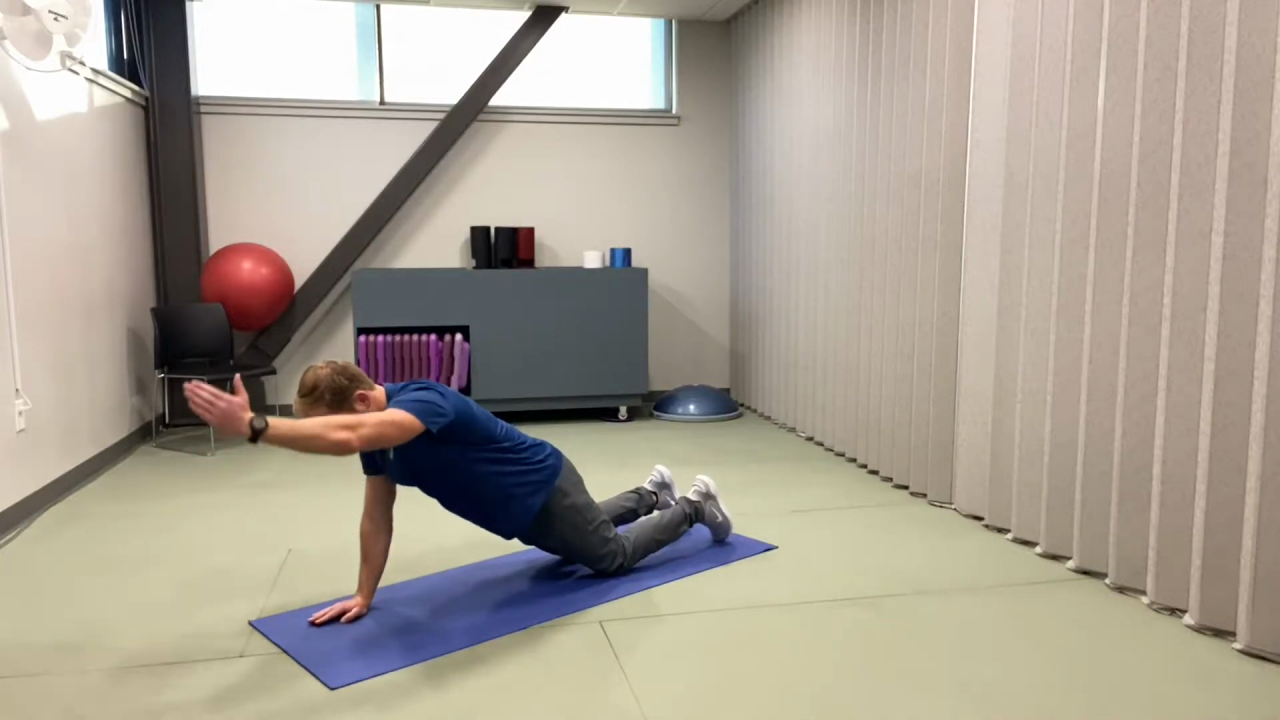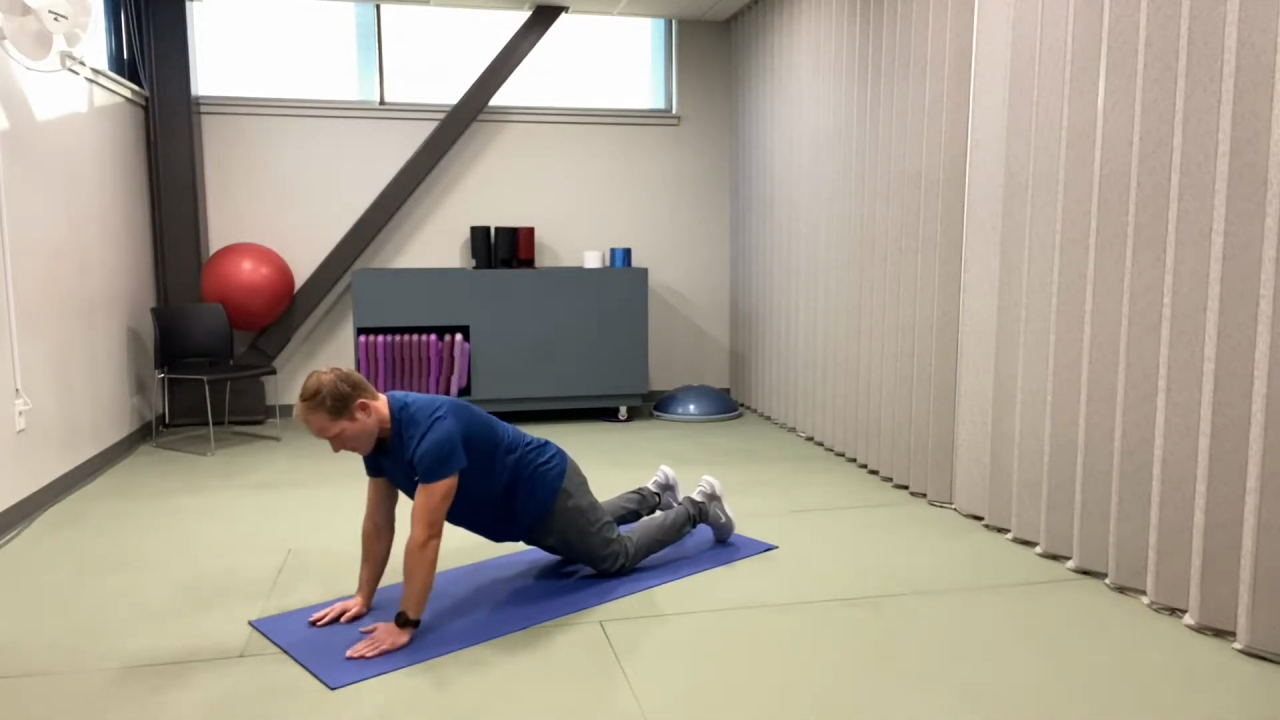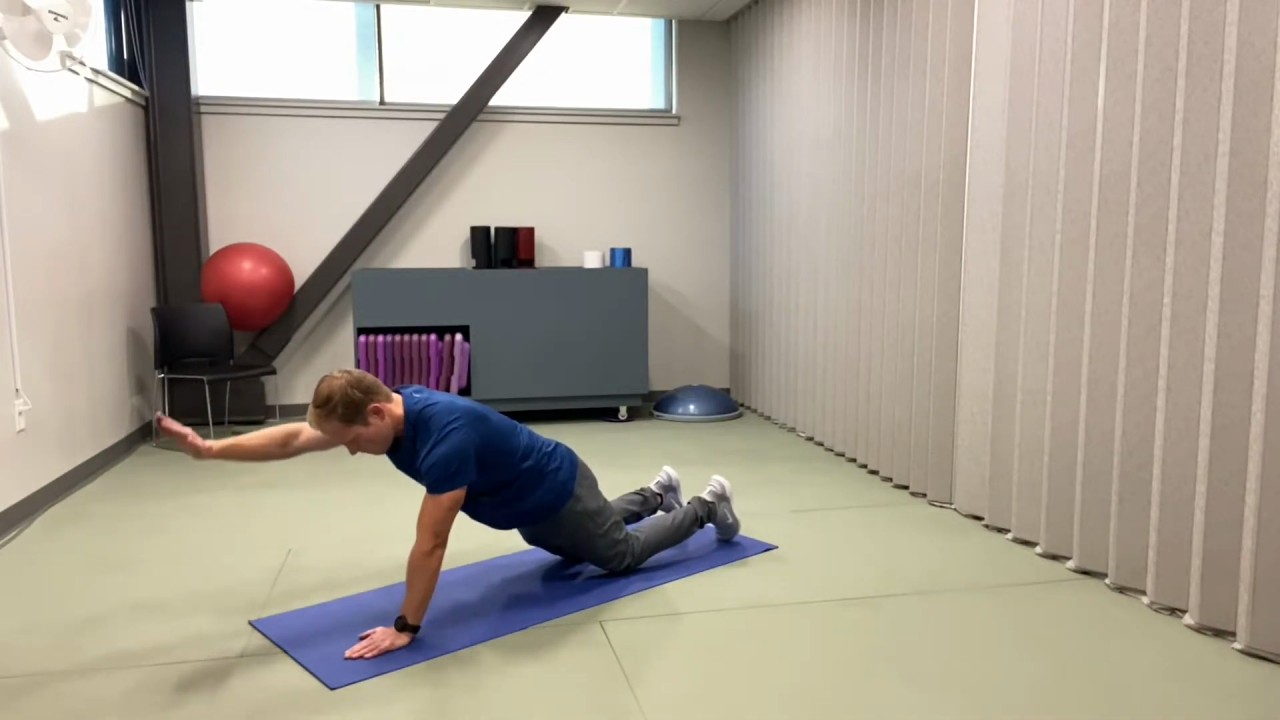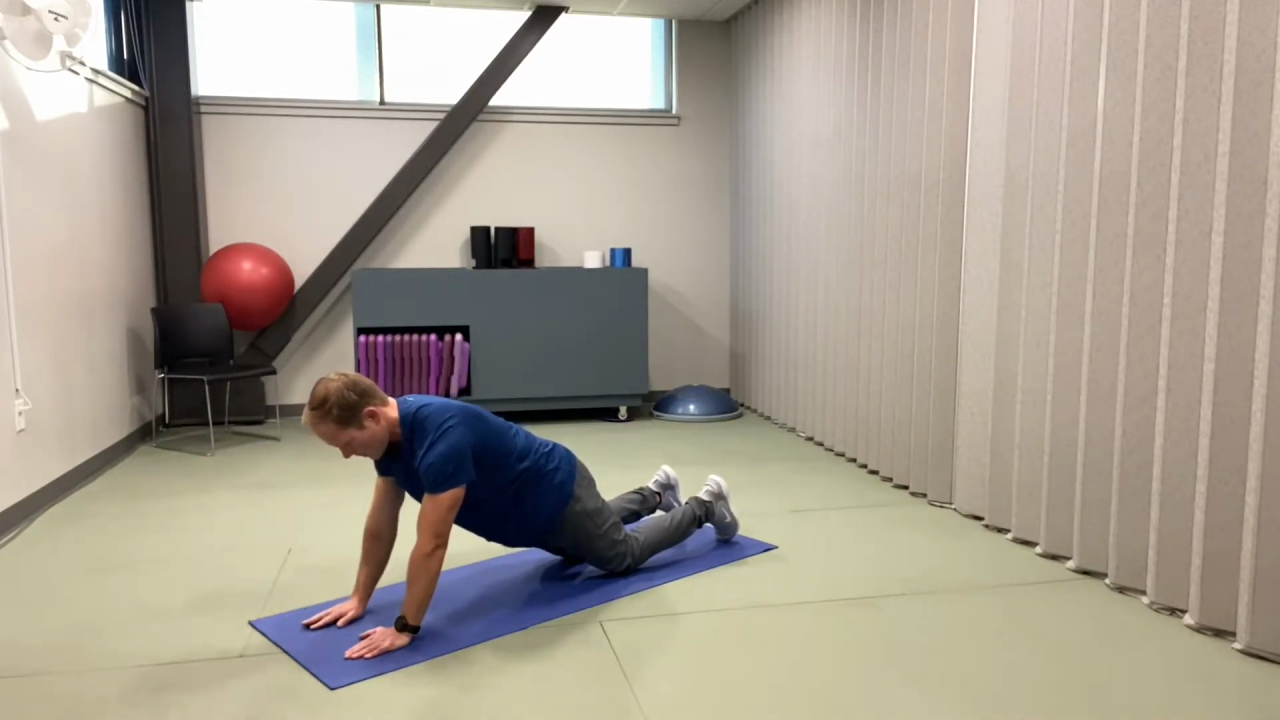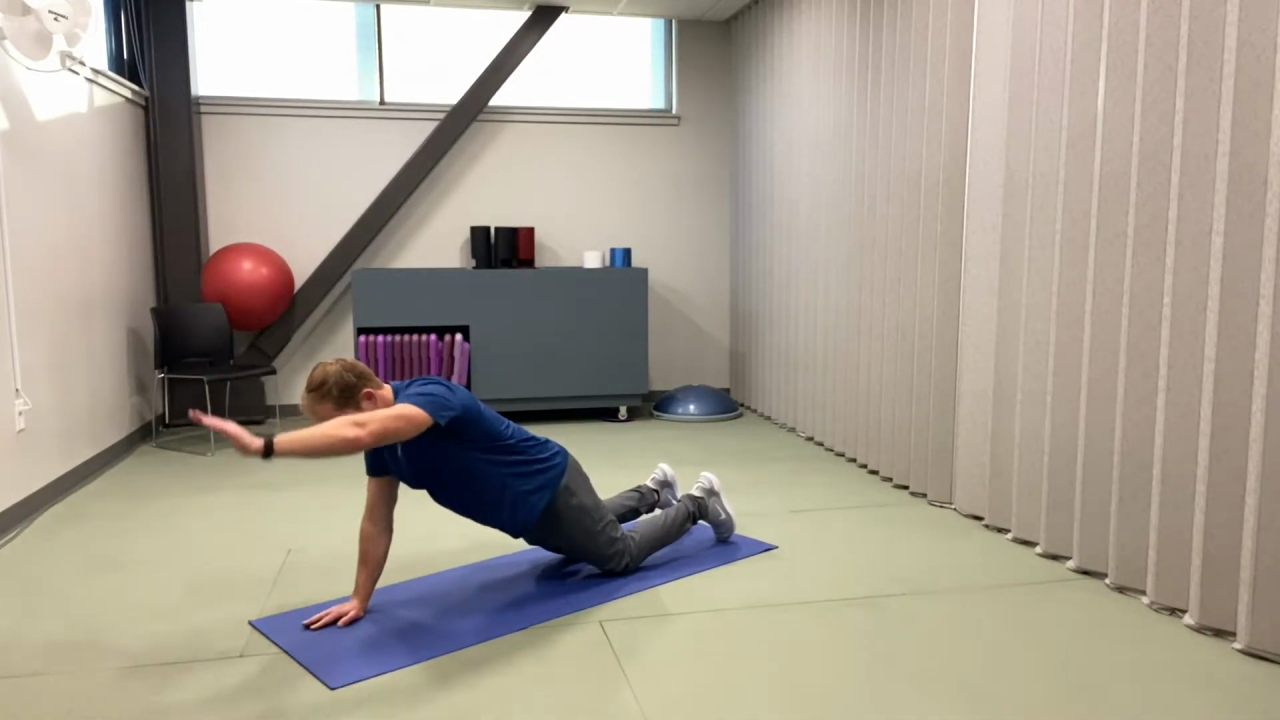
dt=1s
person 1, frame 1
left shoulder: (422, 402)
right shoulder: (381, 428)
left elbow: (349, 437)
right elbow: (376, 521)
left wrist: (251, 426)
right wrist: (364, 595)
left hip: (545, 490)
right hip: (519, 507)
left knee: (613, 556)
right knee: (576, 548)
left ankle: (693, 506)
right ankle: (649, 495)
person 1, frame 2
left shoulder: (432, 429)
right shoulder: (378, 432)
left elbow: (425, 536)
right elbow: (378, 523)
left wrist: (405, 625)
right wrist: (363, 596)
left hip: (545, 489)
right hip: (517, 507)
left knee: (615, 557)
right knee: (579, 542)
left ankle: (699, 507)
right ankle: (653, 495)
person 1, frame 3
left shoulder: (445, 435)
right shoulder: (385, 410)
left elbow: (430, 544)
right elbow: (295, 438)
left wrist: (405, 628)
right wrist: (211, 447)
left hip: (557, 491)
right hip: (532, 500)
left knee: (620, 555)
right knee: (573, 552)
left ankle: (706, 507)
right ankle: (655, 494)
person 1, frame 4
left shoulder: (441, 436)
right shoulder: (391, 431)
left elbow: (430, 545)
right elbow: (380, 524)
left wrist: (406, 628)
right wrist: (359, 598)
left hip: (557, 493)
right hip: (529, 506)
left knee: (623, 556)
right knee: (573, 552)
left ankle: (705, 507)
right ankle: (655, 493)
person 1, frame 5
left shoulder: (430, 398)
right shoulder: (384, 436)
left elbow: (356, 432)
right elbow: (377, 522)
left wrist: (263, 445)
right wrist: (360, 598)
left hip: (550, 487)
right hip: (526, 507)
left knee: (617, 555)
right knee: (573, 550)
left ankle: (695, 504)
right ankle: (650, 493)
